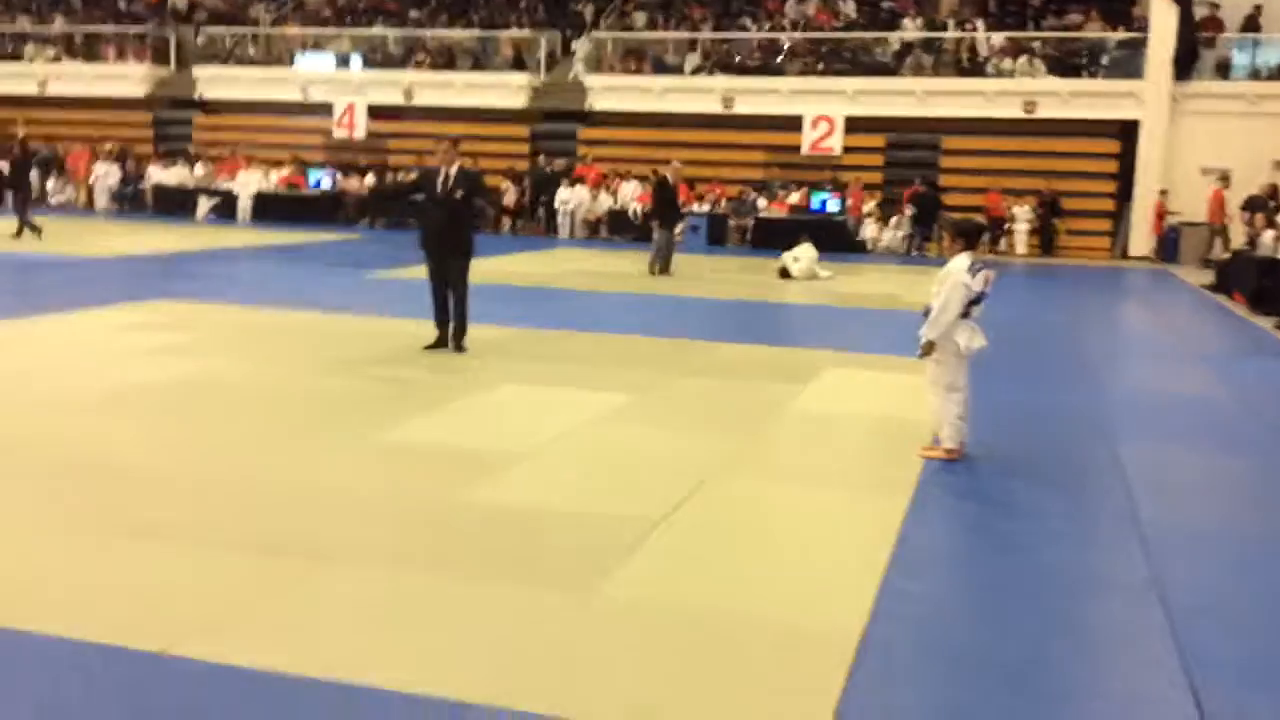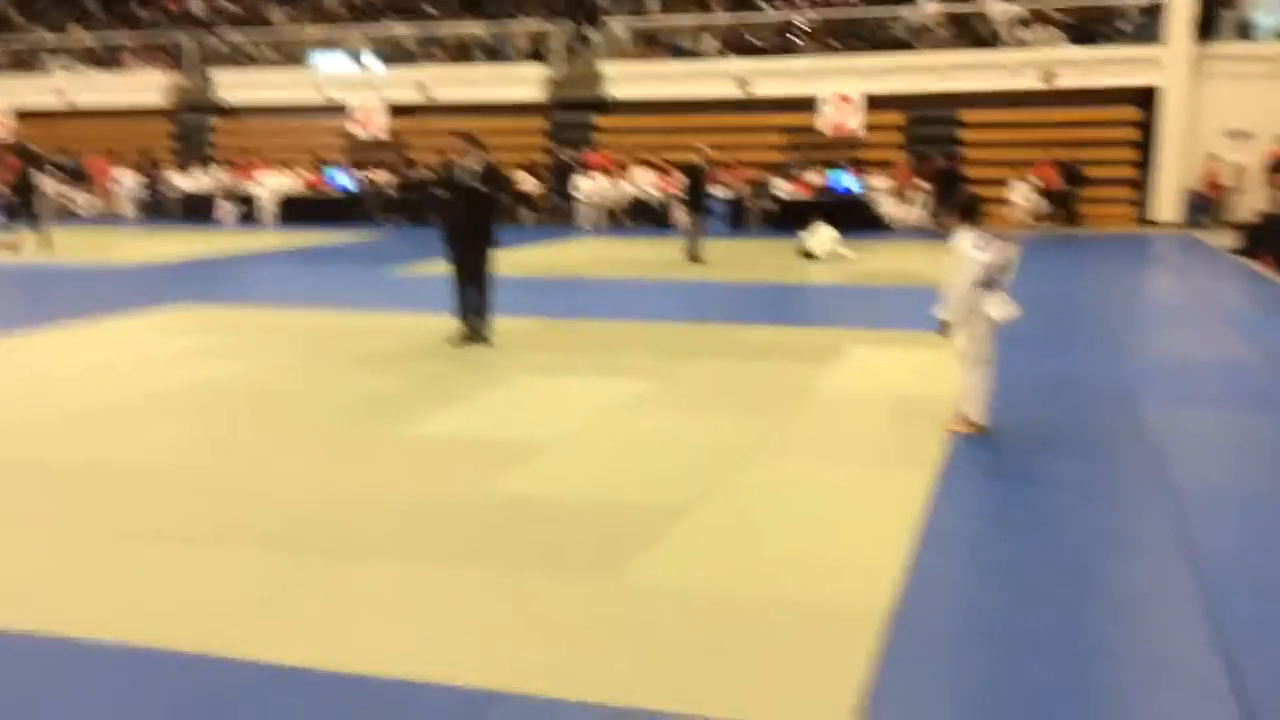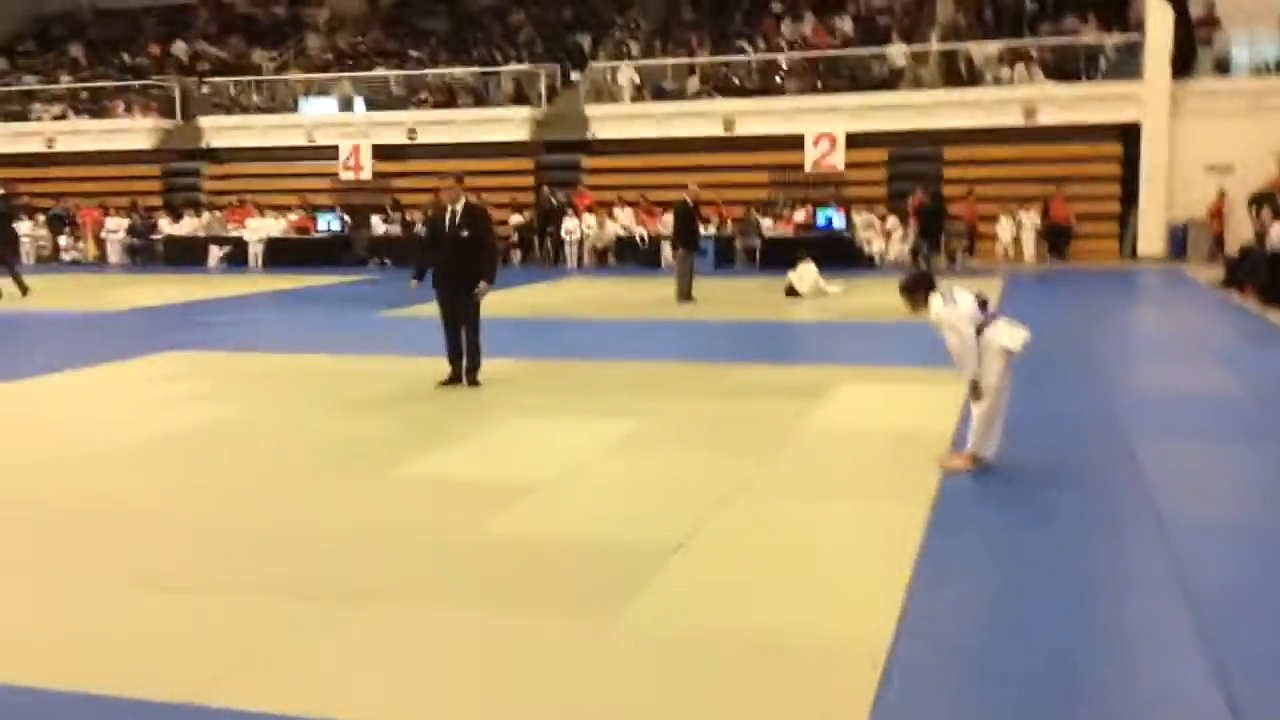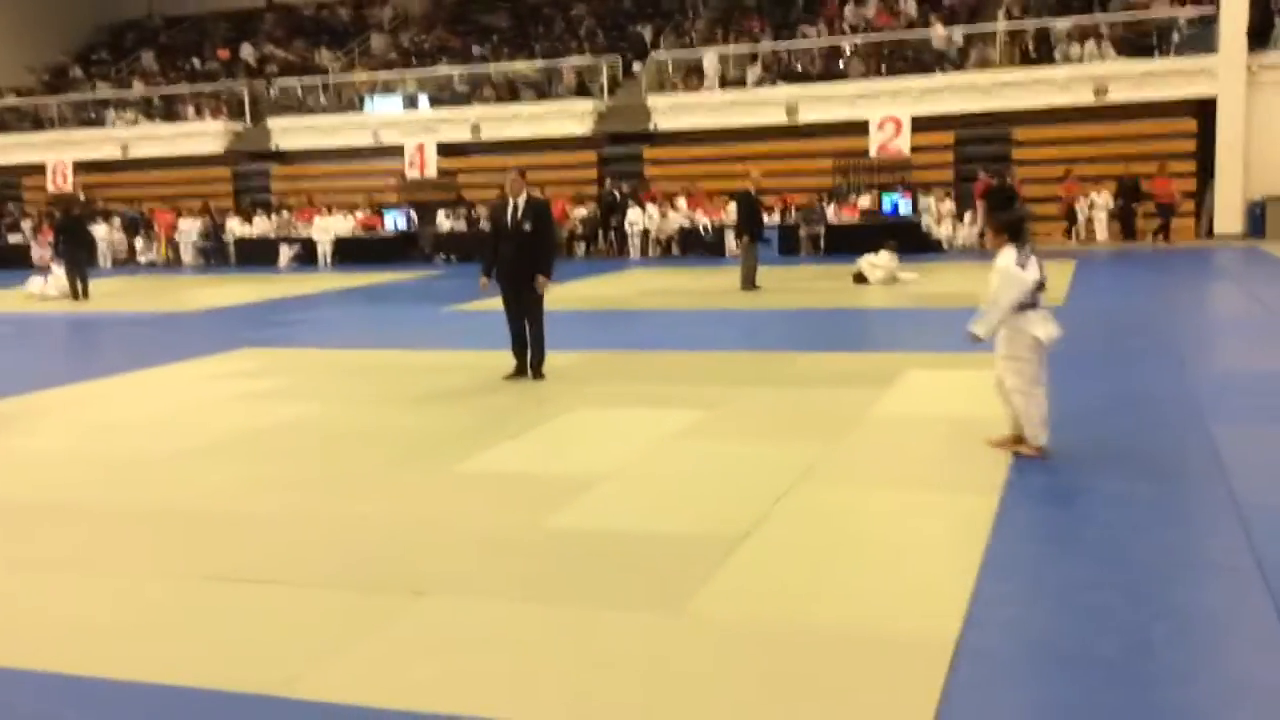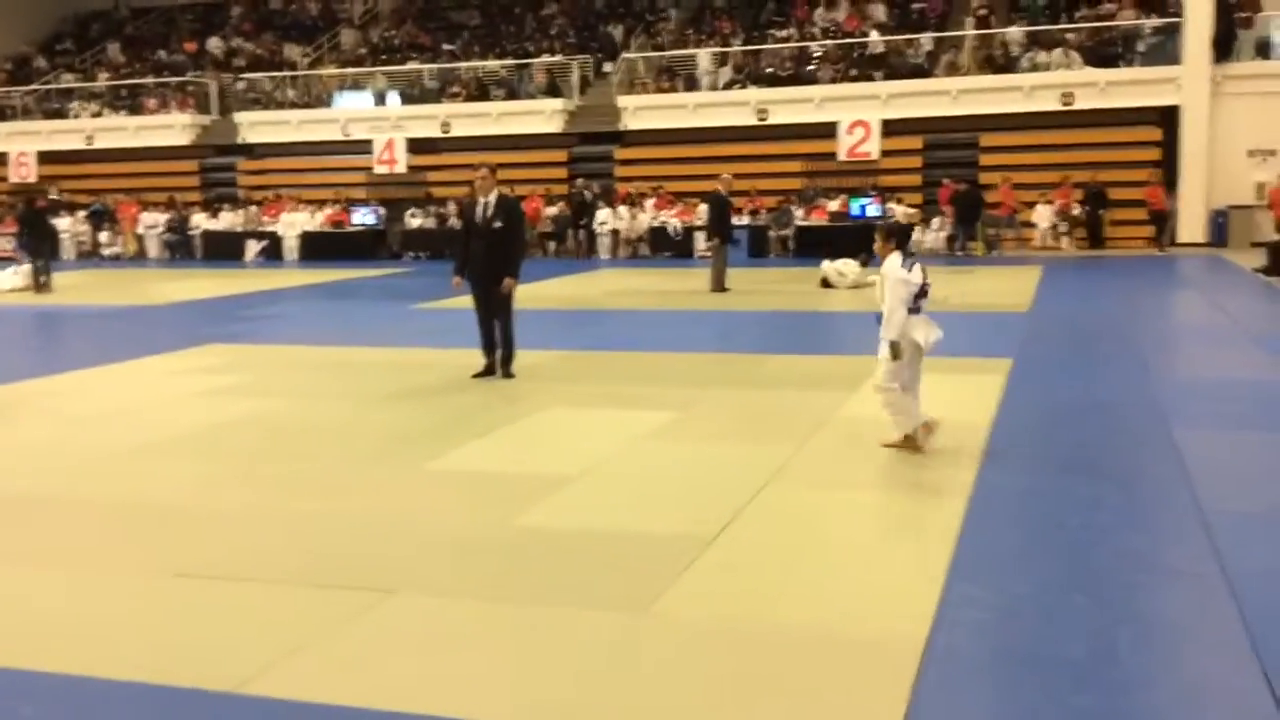
dt=0.5s
person 1, frame 1
left shoulder: (957, 270)
right shoulder: (977, 268)
left elbow: (947, 307)
left wrist: (930, 337)
left hip: (949, 336)
right hip: (960, 333)
left knee: (944, 389)
right knee: (955, 388)
left ankle: (949, 445)
right ankle: (954, 440)
person 1, frame 2
left shoulder: (963, 243)
right shoulder: (986, 241)
left elbow: (960, 285)
left wrist: (946, 317)
left hip: (977, 310)
right hip: (988, 305)
left knee: (974, 362)
right knee: (980, 362)
left ankle: (975, 419)
right ankle: (973, 412)
person 1, frame 3
left shoulder: (940, 312)
right shoulder: (948, 295)
left elbow: (962, 343)
left wrist: (972, 377)
left hip: (992, 343)
right hip: (994, 338)
left knee: (985, 401)
right knee: (989, 400)
left ankle: (974, 455)
right ankle: (979, 451)
person 1, frame 4
left shoulder: (1007, 264)
right shoulder: (1024, 256)
left elbow: (999, 303)
left wrist: (979, 330)
left hip: (1021, 330)
right hip: (1026, 326)
left knee: (1024, 386)
right knee: (1007, 381)
left ankle: (1036, 442)
right ankle: (1019, 433)
person 1, frame 5
left shoulder: (893, 268)
right shoulder: (908, 264)
left elbow: (895, 308)
left wrist: (892, 340)
left hip: (903, 334)
right hip: (913, 330)
left knee: (886, 384)
right knee: (905, 385)
left ankle: (920, 426)
right ankle: (910, 435)
person 2, frame 1
left shoulder: (471, 178)
right shoulder: (429, 175)
left elbow: (485, 198)
right elbow: (402, 190)
left hip: (458, 244)
right hip: (433, 242)
left knee: (459, 290)
right knee: (438, 289)
left ankle: (458, 337)
right ankle: (443, 335)
person 2, frame 2
left shoulder: (488, 170)
right shoulder: (451, 169)
left elbow: (505, 188)
left hip: (477, 235)
right hip: (458, 235)
left knee: (479, 280)
right knee: (463, 281)
left ankle: (480, 328)
right ankle: (469, 328)
person 2, frame 3
left shoulder: (477, 213)
right shoulder: (438, 213)
left elbow: (488, 247)
right elbow: (429, 247)
left wrist: (487, 278)
right wrist: (418, 274)
left hip: (469, 281)
right hip: (444, 280)
left knee: (470, 326)
right knee: (450, 325)
left ankle: (472, 372)
right ankle: (455, 370)
person 2, frame 4
left shoulder: (539, 206)
right shoulder: (499, 209)
left elbow: (549, 242)
right elbow: (493, 243)
left wrist: (545, 273)
right wrist: (486, 272)
left hip: (531, 275)
right hip: (507, 275)
left knee: (534, 319)
right knee: (514, 321)
left ankle: (536, 365)
right ankle: (521, 364)
person 2, frame 5
left shoulder: (510, 205)
right shoulder: (469, 207)
left elbow: (517, 242)
right elbow: (464, 242)
left wrist: (512, 274)
right wrist: (459, 271)
left hip: (501, 274)
right hip: (477, 273)
left knee: (503, 319)
right knee: (484, 320)
left ankle: (506, 364)
right ankle: (490, 363)
